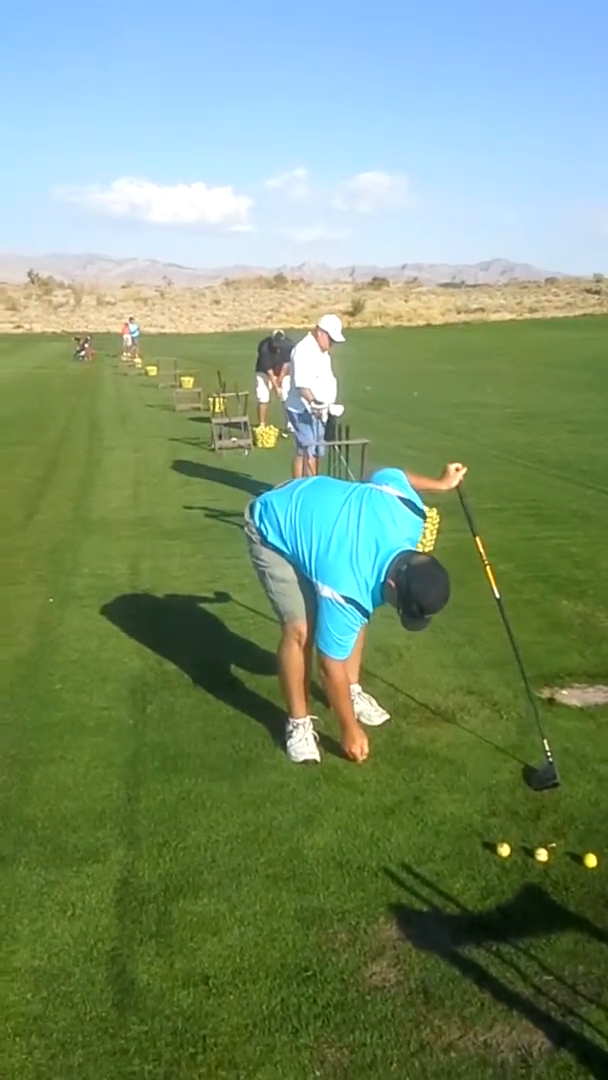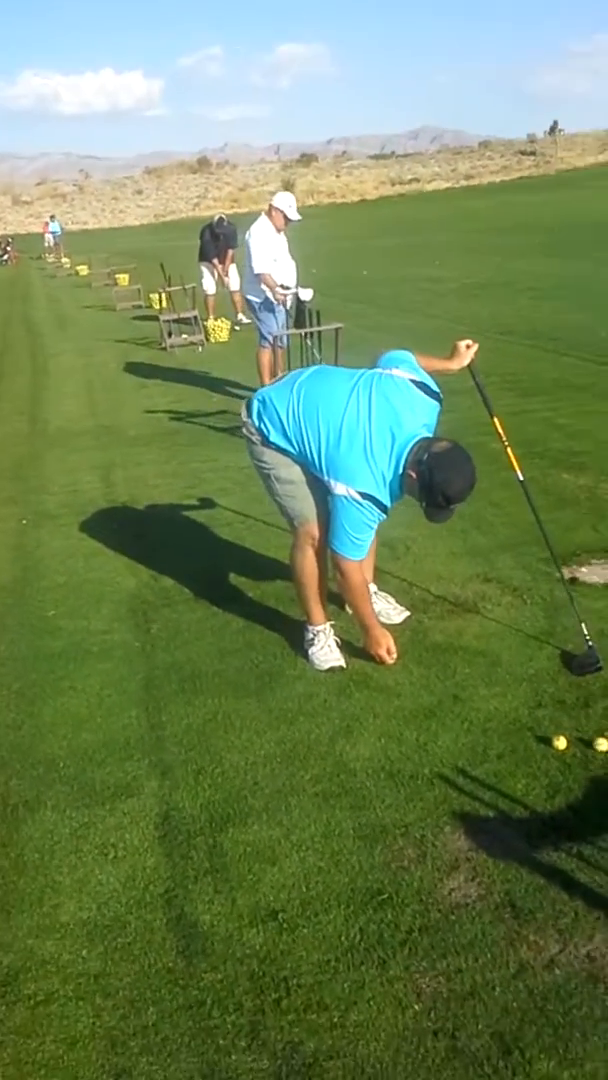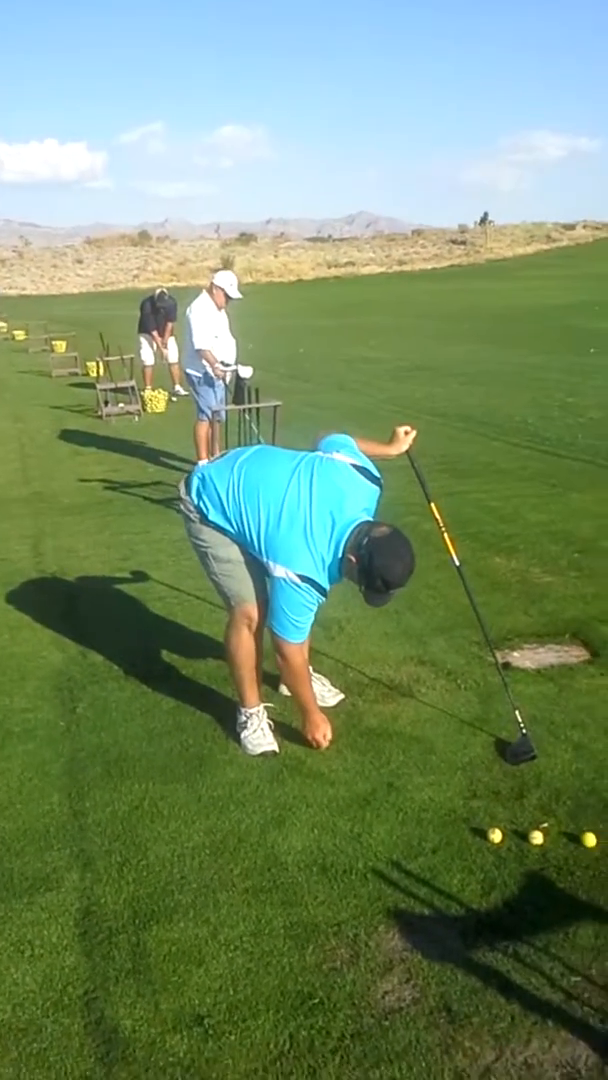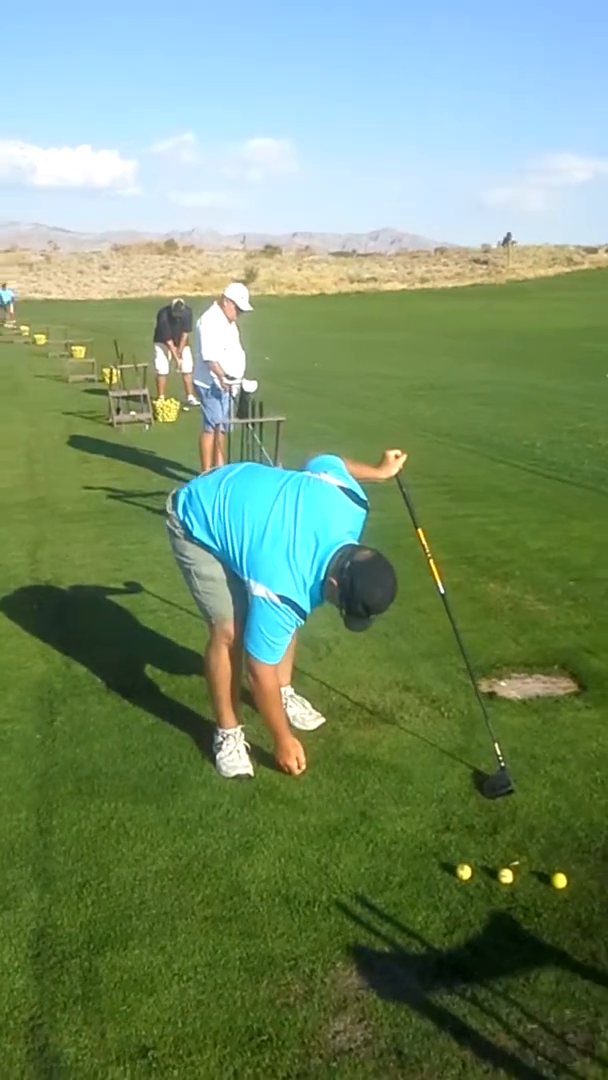
dt=0.5s
person 1, frame 1
left shoulder: (410, 514)
right shoulder: (348, 591)
left elbow: (388, 475)
right elbow: (331, 664)
left wrist: (441, 484)
right wrist: (350, 731)
right hip: (271, 528)
right knee: (301, 629)
left ankle: (352, 692)
right ankle: (298, 724)
person 1, frame 2
left shoulder: (426, 398)
right shoulder: (364, 487)
left elbow: (396, 358)
right elbow: (346, 565)
left wrist: (451, 363)
right wrist: (373, 632)
right hip: (271, 427)
right knee: (313, 531)
left ankle: (367, 591)
right ankle: (317, 629)
person 1, frame 3
left shoulder: (366, 482)
right shoulder: (303, 571)
left elbow: (335, 441)
right elbow: (287, 649)
left wrist: (390, 448)
right wrist: (311, 716)
right hip: (210, 504)
right knee: (250, 611)
left ankle: (300, 676)
right ankle: (250, 712)
person 1, frame 4
left shoulder: (352, 504)
right shoulder: (283, 590)
left elbow: (325, 462)
right elbow: (261, 670)
left wrist: (379, 471)
right wrist: (284, 740)
right hip: (195, 521)
right knee: (231, 630)
left ankle: (283, 694)
right ankle: (228, 734)
